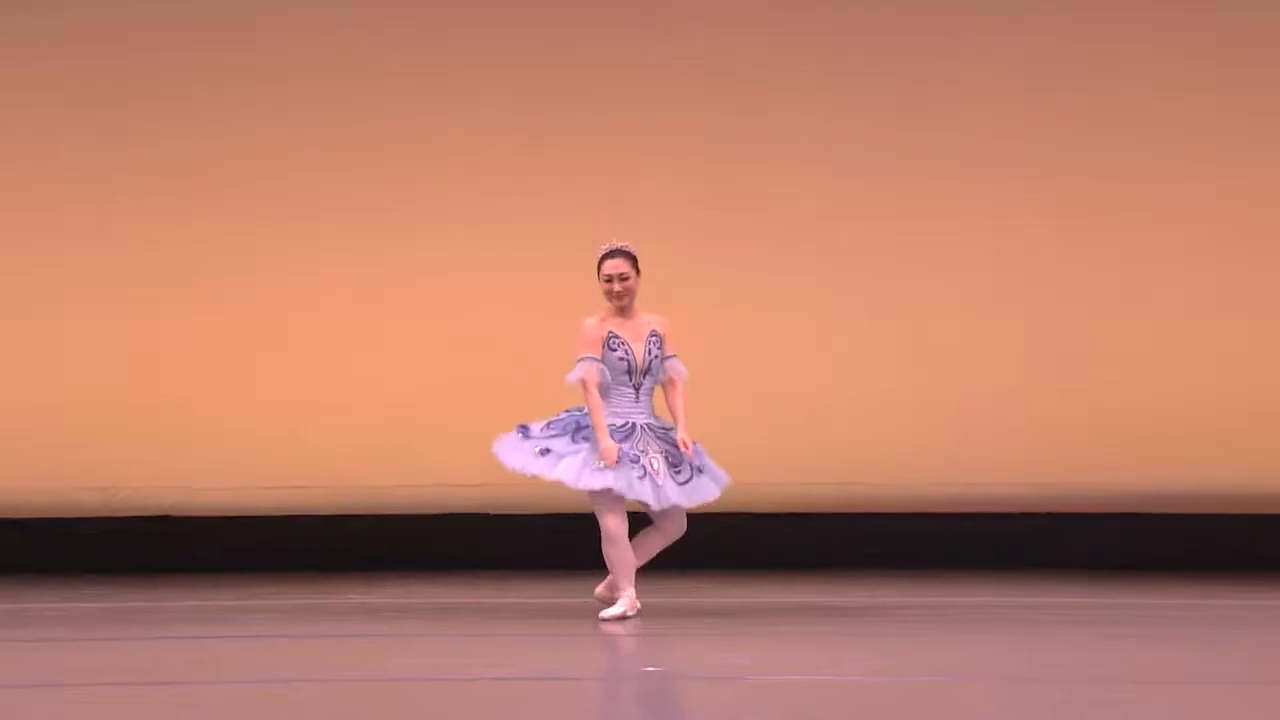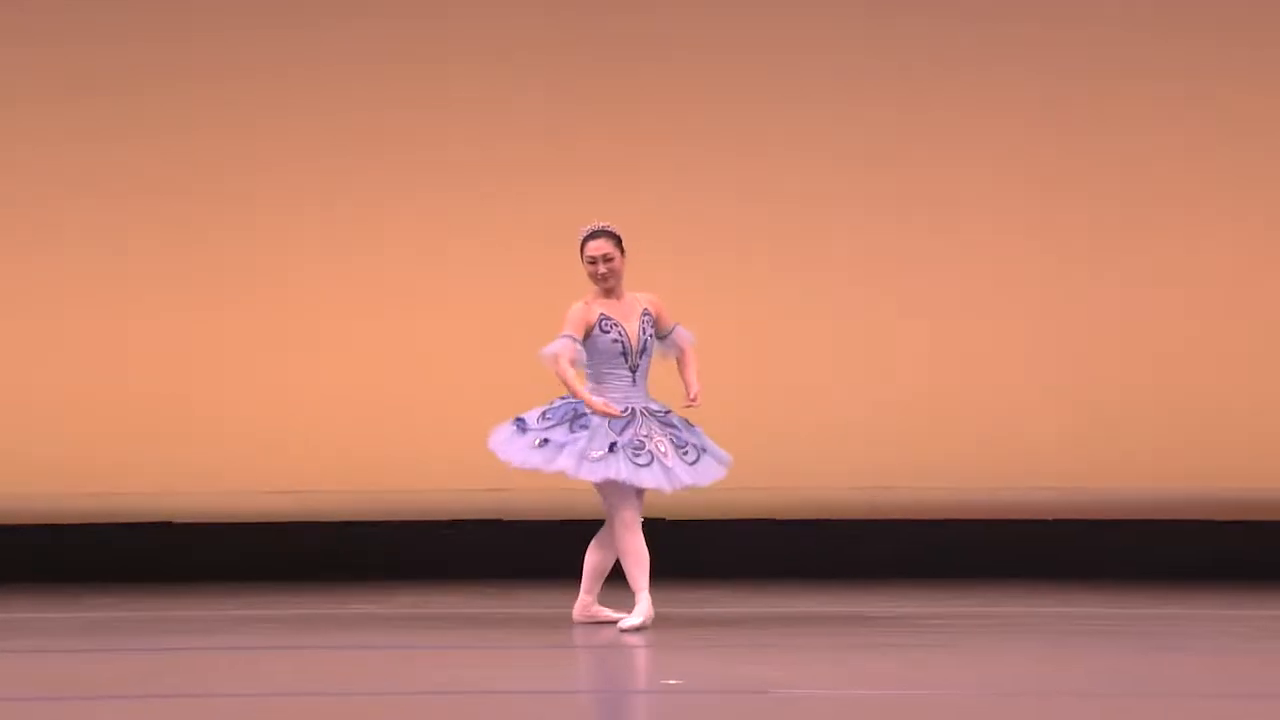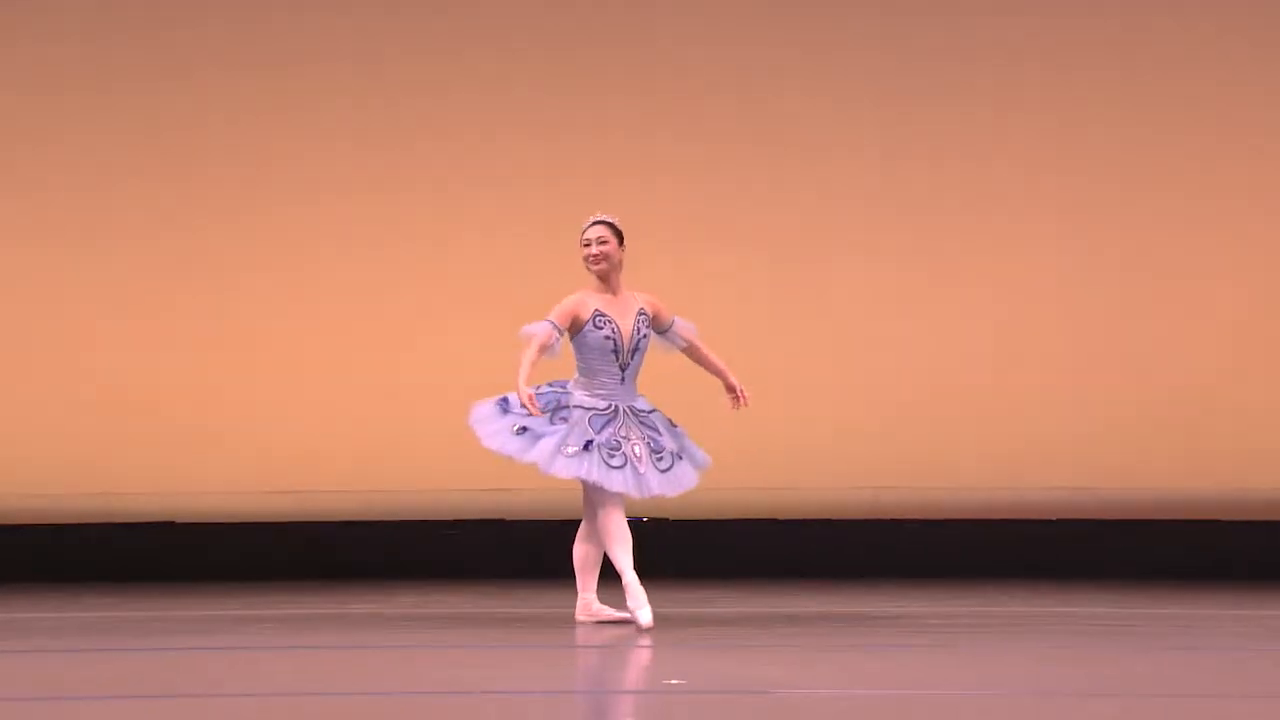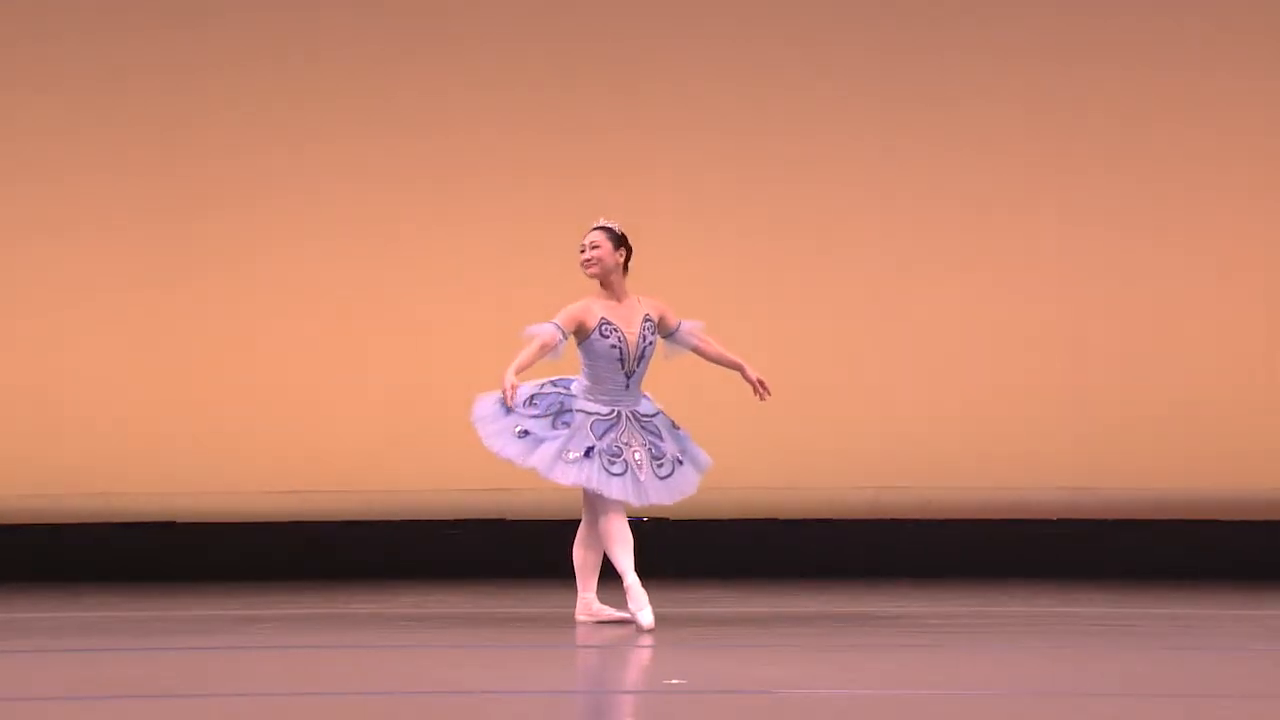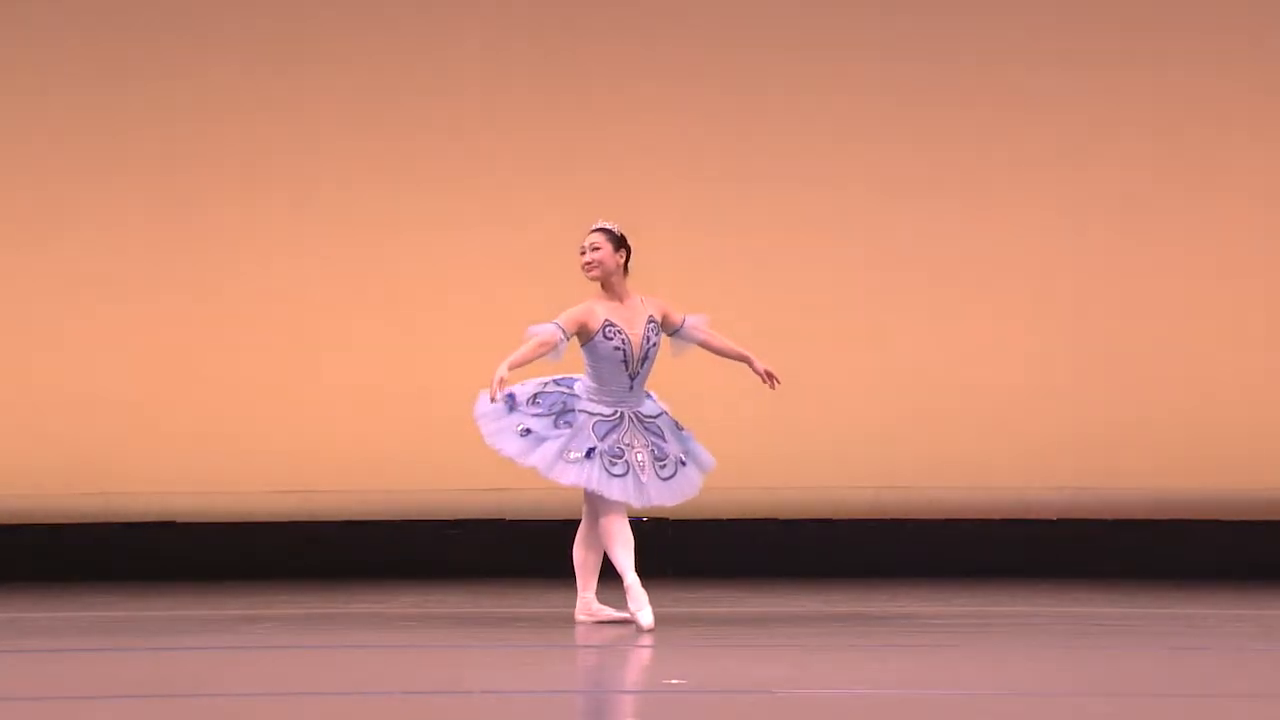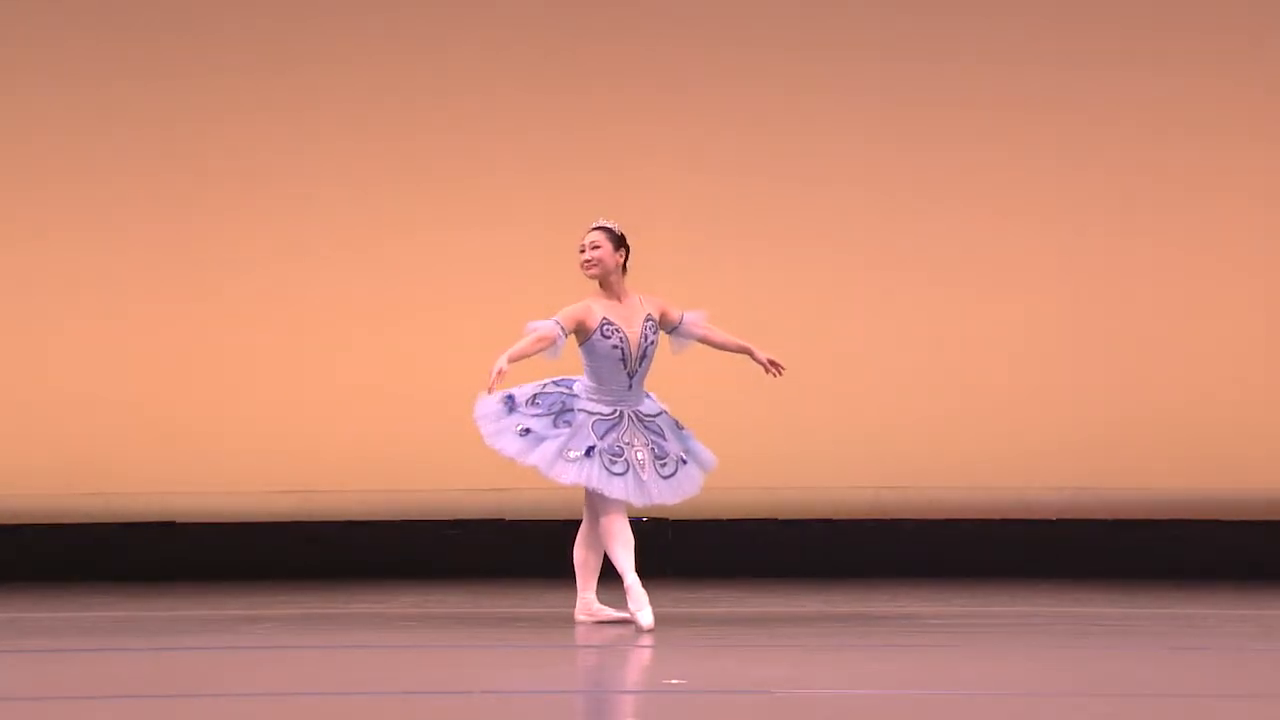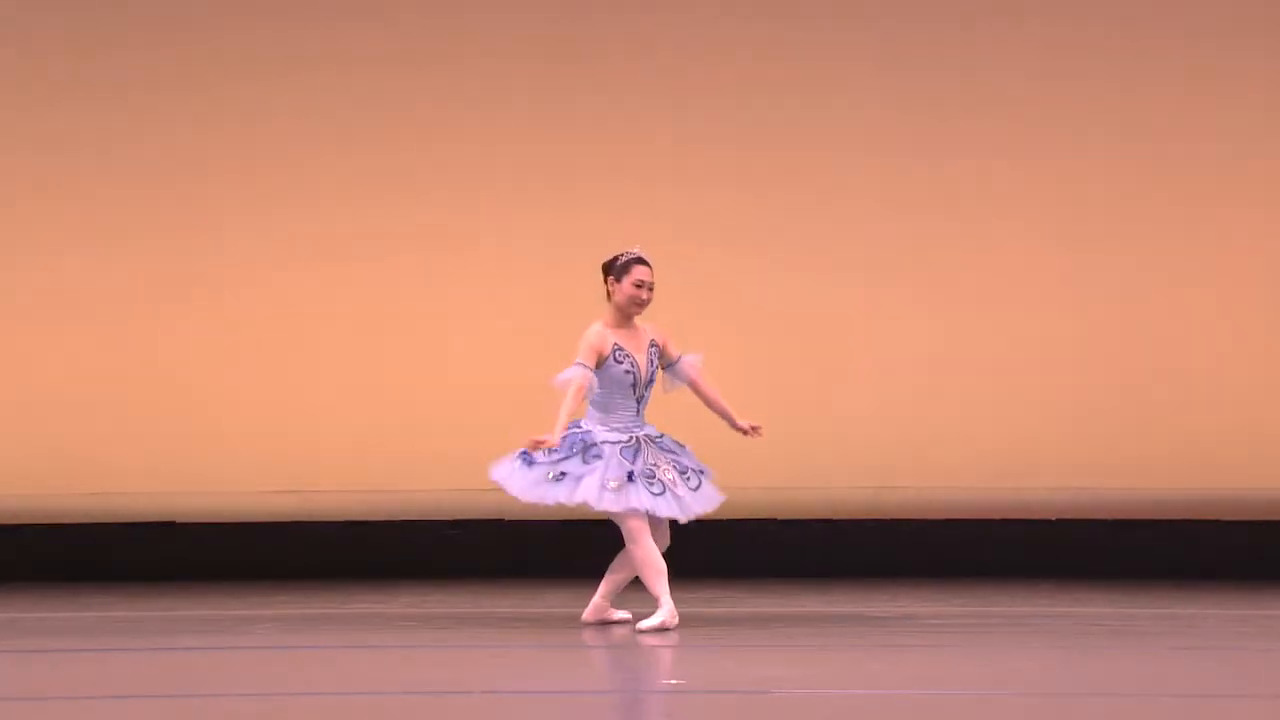
dt=0.5s
person 1, frame 1
left shoulder: (659, 326)
right shoulder: (594, 327)
left elbow: (673, 382)
right elbow: (589, 387)
left wrist: (681, 430)
right wrist: (603, 437)
left hip: (649, 436)
right hip: (605, 435)
left knee: (673, 524)
right knee: (613, 526)
left ankle: (613, 584)
right ankle: (626, 595)
person 1, frame 2
left shoulder: (648, 304)
right shoulder: (583, 311)
left elbow: (681, 348)
right elbow: (561, 359)
left wrist: (692, 384)
right wrist: (585, 398)
left hip: (645, 421)
right hip: (600, 423)
left knee: (621, 519)
right knee: (626, 515)
left ankle: (586, 603)
right ankle: (643, 602)
person 1, frame 3
left shoulder: (646, 305)
right shoulder: (577, 305)
left elbow: (687, 341)
right elbow: (538, 341)
left wrist: (726, 377)
right wrist: (522, 382)
left hip: (629, 416)
right hip: (586, 415)
left knee: (597, 510)
right knee: (608, 504)
left ankle: (587, 601)
right ankle: (632, 584)
person 1, frame 4
left shoulder: (652, 309)
right shoulder: (583, 311)
left elbow: (695, 340)
right elbow: (543, 341)
left wrist: (742, 367)
right wrist: (512, 372)
left hip: (631, 419)
right hip: (590, 417)
left knee: (598, 510)
right knee: (609, 507)
left ankle: (588, 601)
person 1, frame 5
left shoulder: (655, 308)
right shoulder: (587, 313)
left elbow: (700, 334)
right elbow: (544, 339)
left wrist: (750, 359)
right wrist: (506, 366)
left hip: (635, 419)
right hip: (593, 419)
left knee: (598, 512)
right knee: (610, 507)
left ankle: (587, 601)
person 1, frame 6
left shoulder: (652, 307)
right shoulder: (584, 312)
left elbow: (701, 330)
right elbow: (543, 335)
left wrist: (752, 351)
right wrist: (505, 359)
left hip: (634, 419)
right hip: (591, 418)
left knee: (600, 511)
right knee: (610, 509)
left ankle: (587, 602)
right ankle: (633, 587)
person 1, frame 7
left shoulder: (654, 338)
right shoulder: (596, 337)
left elbow: (693, 378)
right elbow: (578, 386)
left wrist: (734, 419)
right wrist: (557, 432)
left hip: (641, 446)
right hip: (602, 446)
left knee: (656, 537)
right knee: (636, 528)
left ankle: (598, 606)
right ankle: (666, 606)
